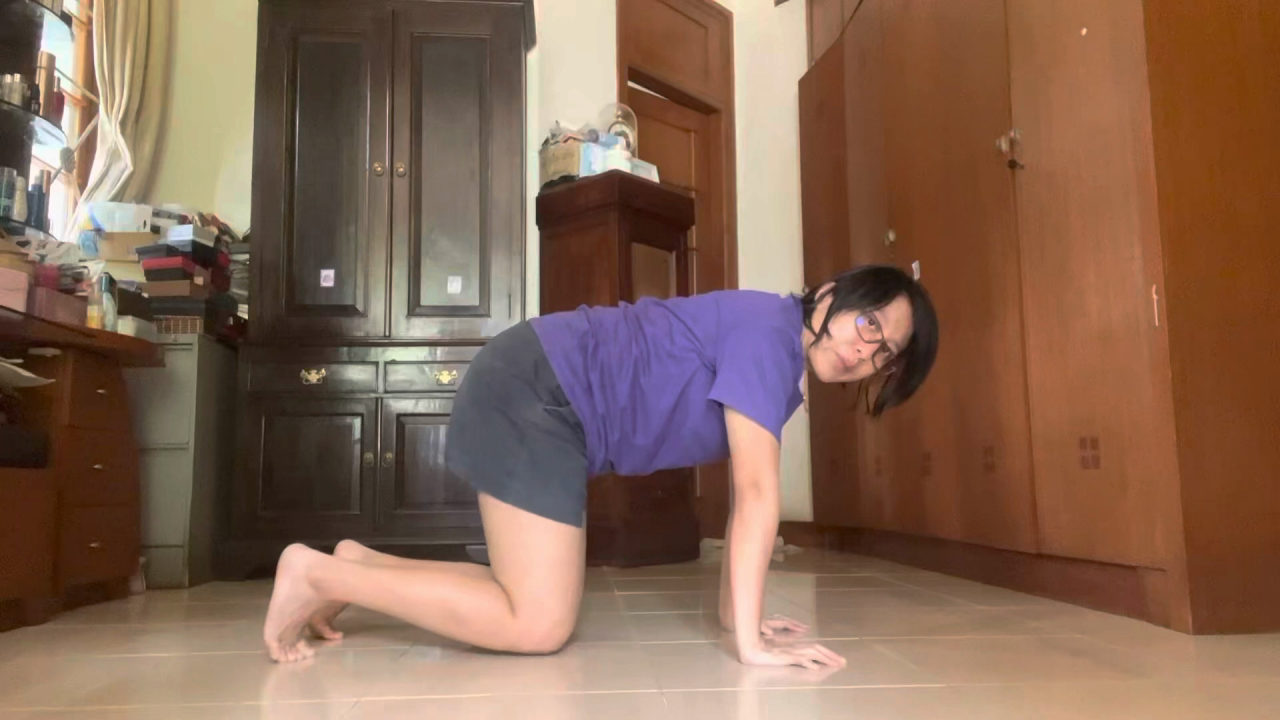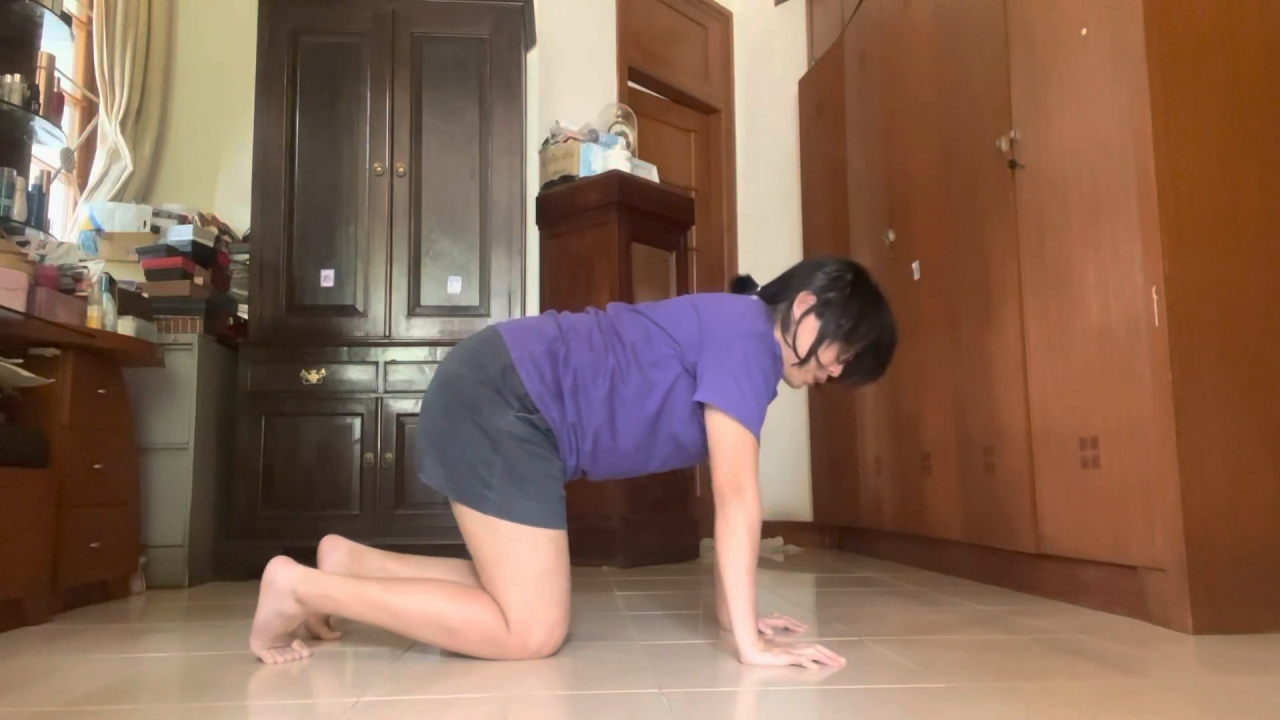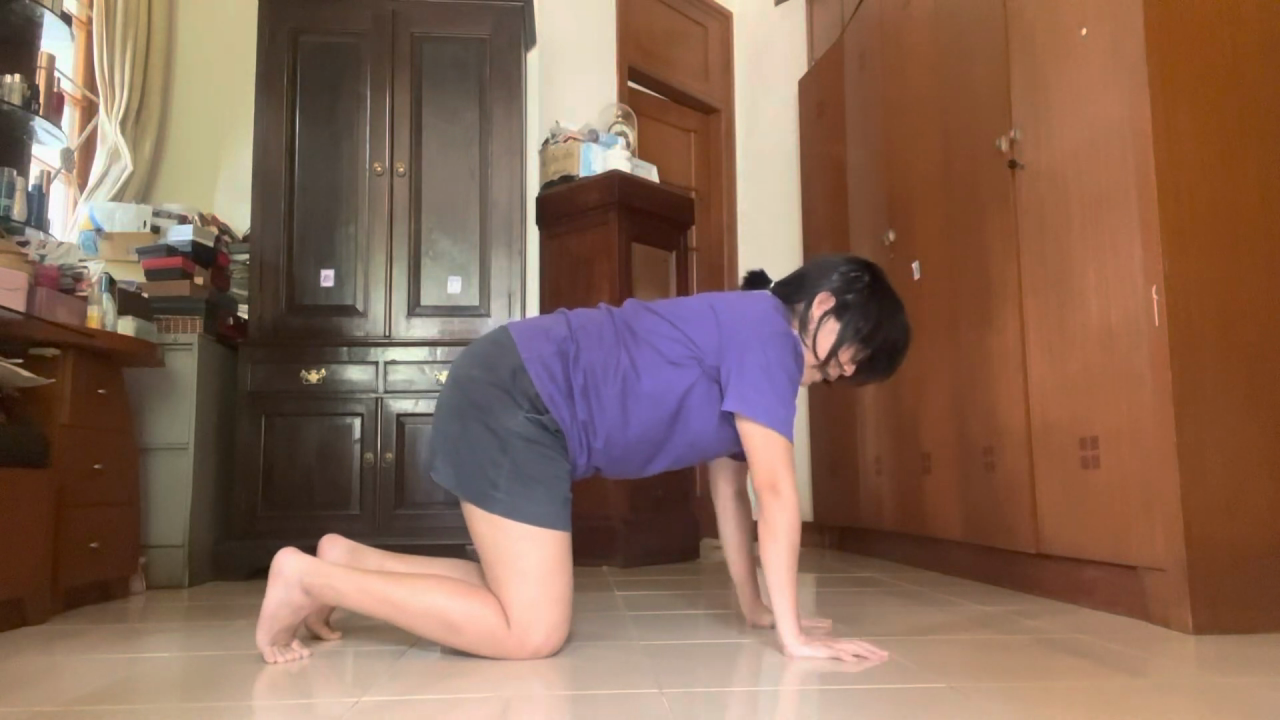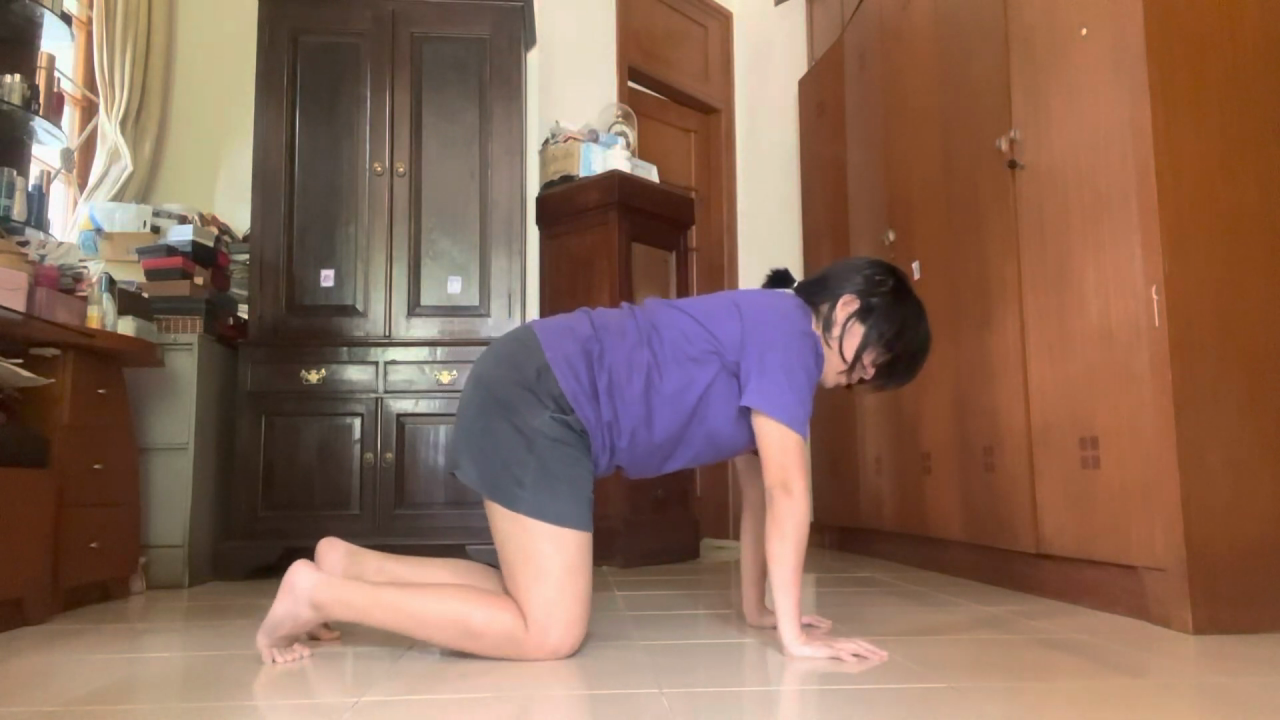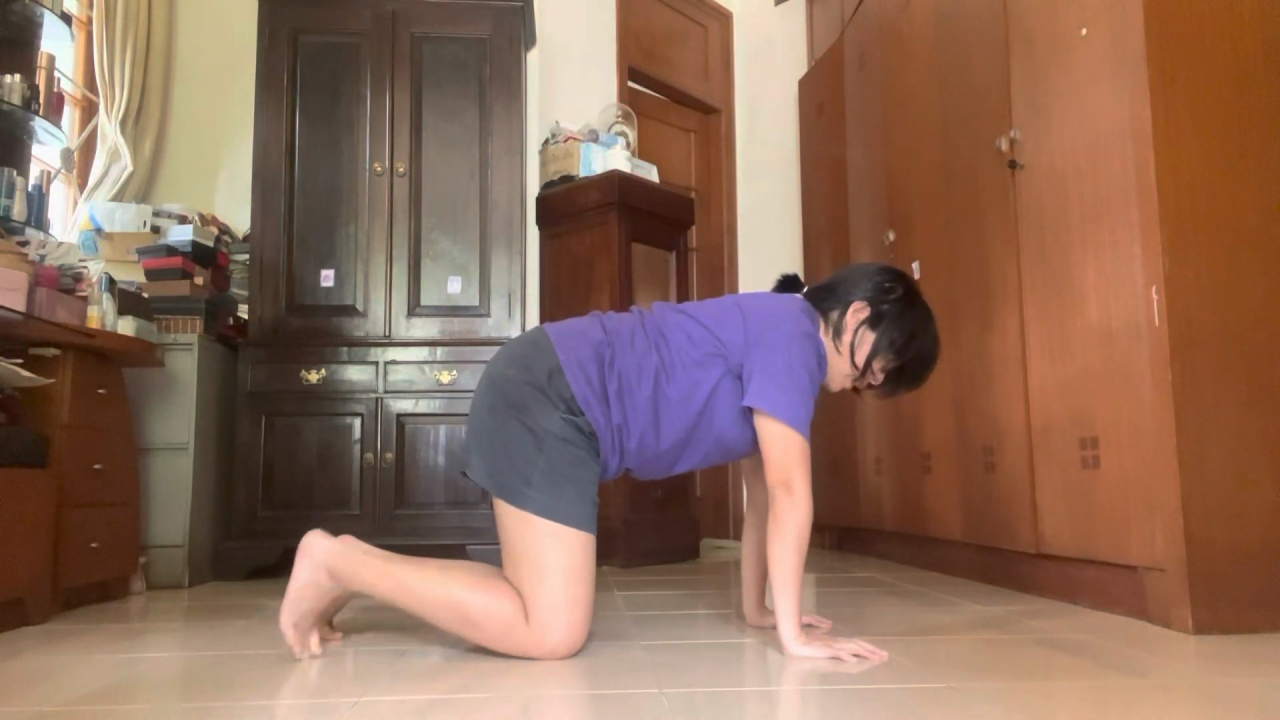
dt=1s
person 1, frame 1
left shoulder: (784, 378)
right shoulder: (770, 333)
left elbow: (746, 495)
right elbow: (756, 495)
left wrist: (734, 610)
right wrist: (750, 640)
left hip: (540, 399)
right hip: (530, 389)
left knee: (539, 593)
right knee: (538, 627)
left ankle: (362, 566)
right ankle: (320, 574)
person 1, frame 2
left shoulder: (736, 346)
right shoulder: (748, 335)
left elbow: (730, 494)
right elbow: (737, 494)
left wrist: (732, 612)
right wrist: (749, 642)
left hip: (496, 395)
right hip: (500, 399)
left knee: (519, 588)
right knee: (532, 632)
left ankle: (350, 562)
right ankle: (304, 587)
person 1, frame 3
left shoulder: (740, 338)
right shoulder: (769, 335)
left elbow: (728, 487)
right elbow: (777, 494)
left wrist: (755, 608)
right wrist: (793, 635)
left hip: (510, 395)
right hip: (515, 399)
left knee: (524, 593)
right knee: (534, 633)
left ankle: (349, 560)
right ankle: (311, 578)
person 1, frame 4
left shoulder: (762, 338)
right shoulder: (788, 333)
left elbow: (757, 488)
right elbow: (787, 490)
left wrist: (755, 606)
right wrist: (794, 633)
left hip: (530, 391)
right hip: (539, 397)
left knee: (536, 596)
right knee: (551, 634)
left ankle: (350, 564)
right ankle: (320, 592)
person 1, frame 5
left shoulder: (773, 338)
right shoulder: (793, 335)
left elbow: (761, 490)
right elbow: (790, 493)
left wrist: (756, 607)
right wrist: (793, 633)
left hip: (543, 393)
right hip: (548, 396)
left knee: (543, 598)
right knee: (552, 634)
left ankle: (359, 563)
right ankle: (337, 563)
